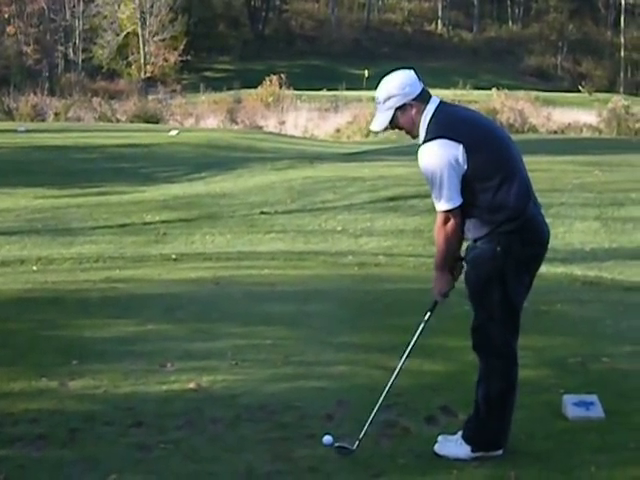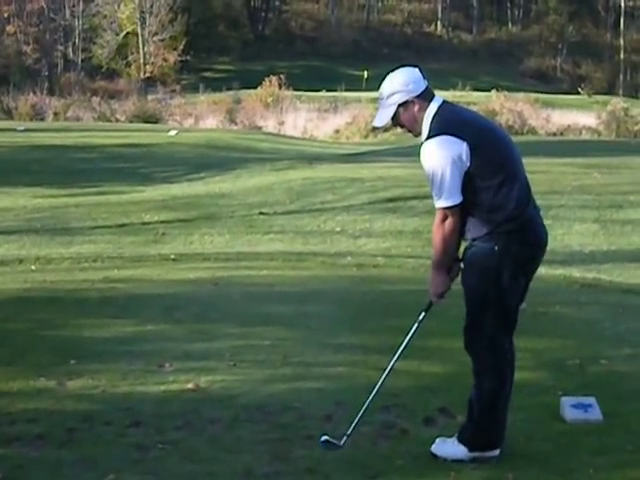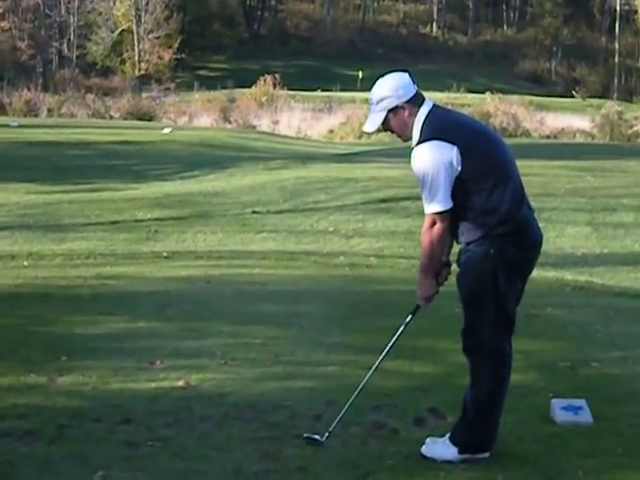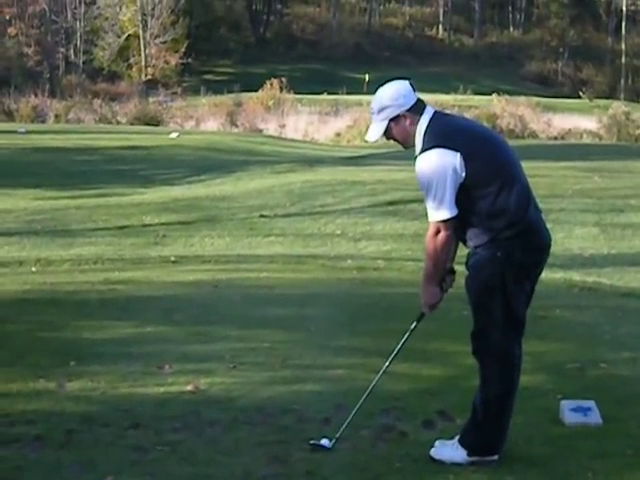
dt=0.4s
person 1, frame 1
left shoulder: (436, 146)
right shoulder: (458, 118)
left elbow: (448, 219)
left wrist: (442, 270)
right wrist: (456, 258)
left hip: (505, 242)
right hip: (520, 233)
left knee: (492, 341)
right knee: (494, 338)
left ankle: (485, 439)
right ankle: (485, 428)
person 1, frame 2
left shoulder: (439, 143)
right shoulder: (459, 120)
left elbow: (447, 217)
left wrist: (439, 270)
right wrist: (453, 258)
left hip: (503, 243)
right hip: (515, 235)
left knee: (485, 340)
right knee: (491, 338)
left ankle: (481, 439)
right ankle: (484, 431)
person 1, frame 3
left shoulder: (430, 147)
right shoulder: (449, 123)
left elbow: (436, 222)
left wrist: (425, 275)
right wrist: (442, 260)
left hip: (497, 245)
right hip: (510, 238)
left knee: (485, 343)
right knee: (488, 342)
left ankle: (472, 441)
right ankle: (475, 431)
person 1, frame 4
left shoulder: (433, 155)
right shoulder: (453, 128)
left elbow: (440, 230)
left wrist: (430, 283)
right wrist: (446, 267)
left hip: (506, 248)
right hip: (520, 239)
left knee: (494, 346)
right knee: (498, 344)
left ankle: (481, 444)
right ankle: (484, 434)
